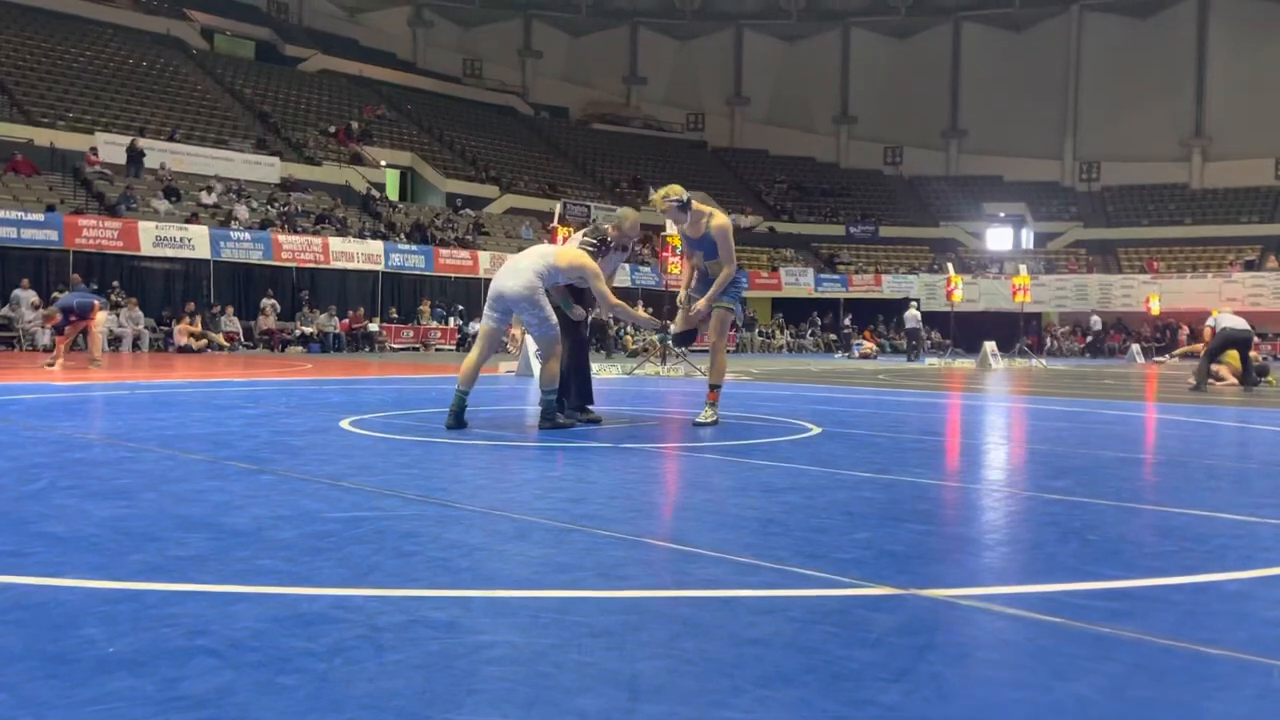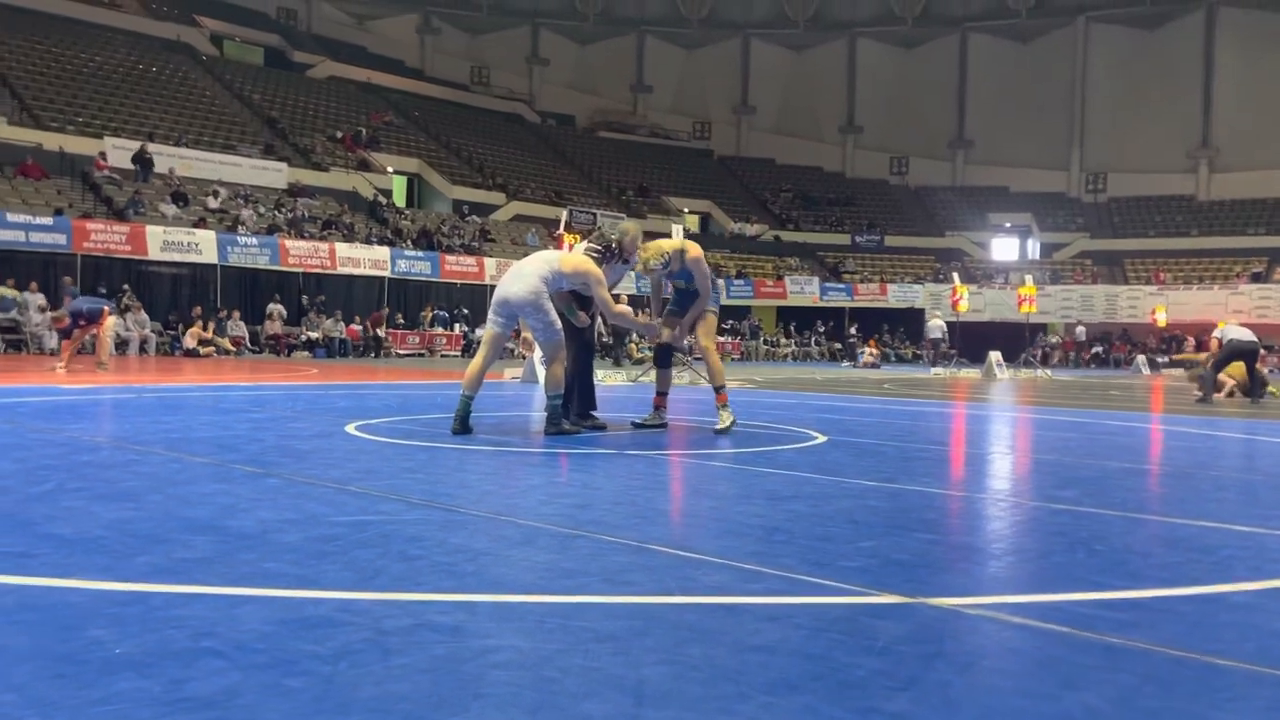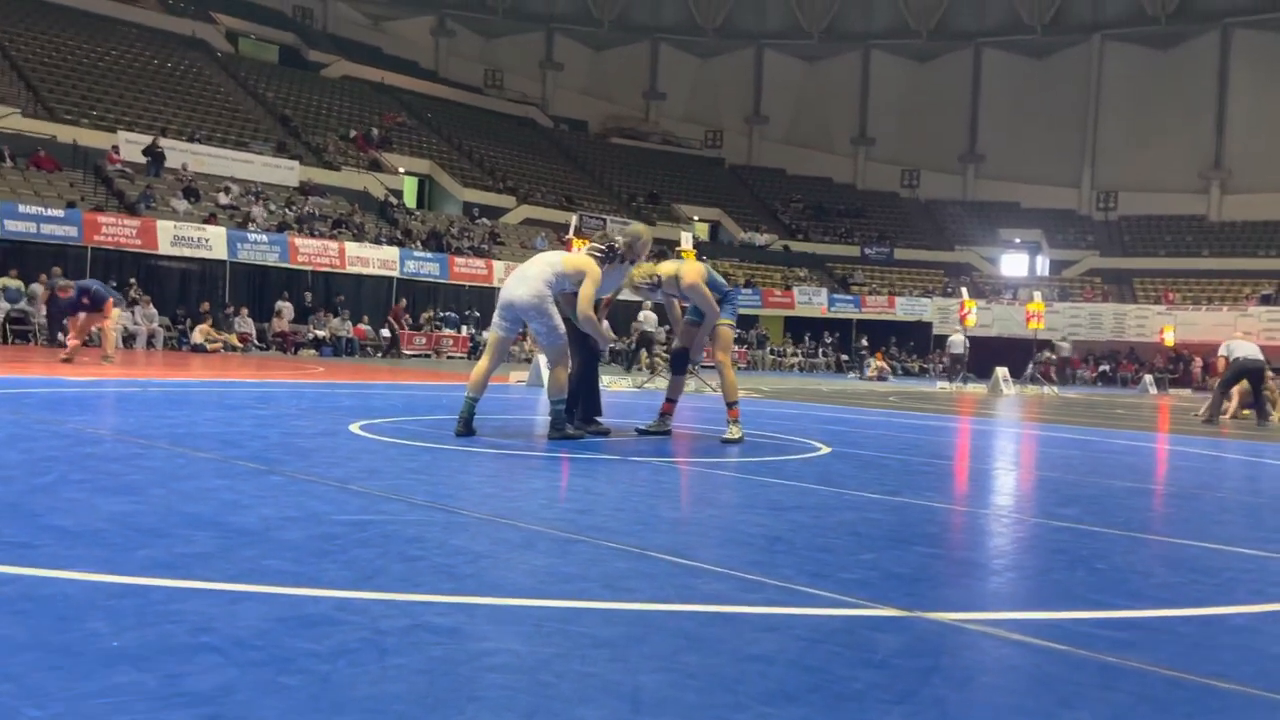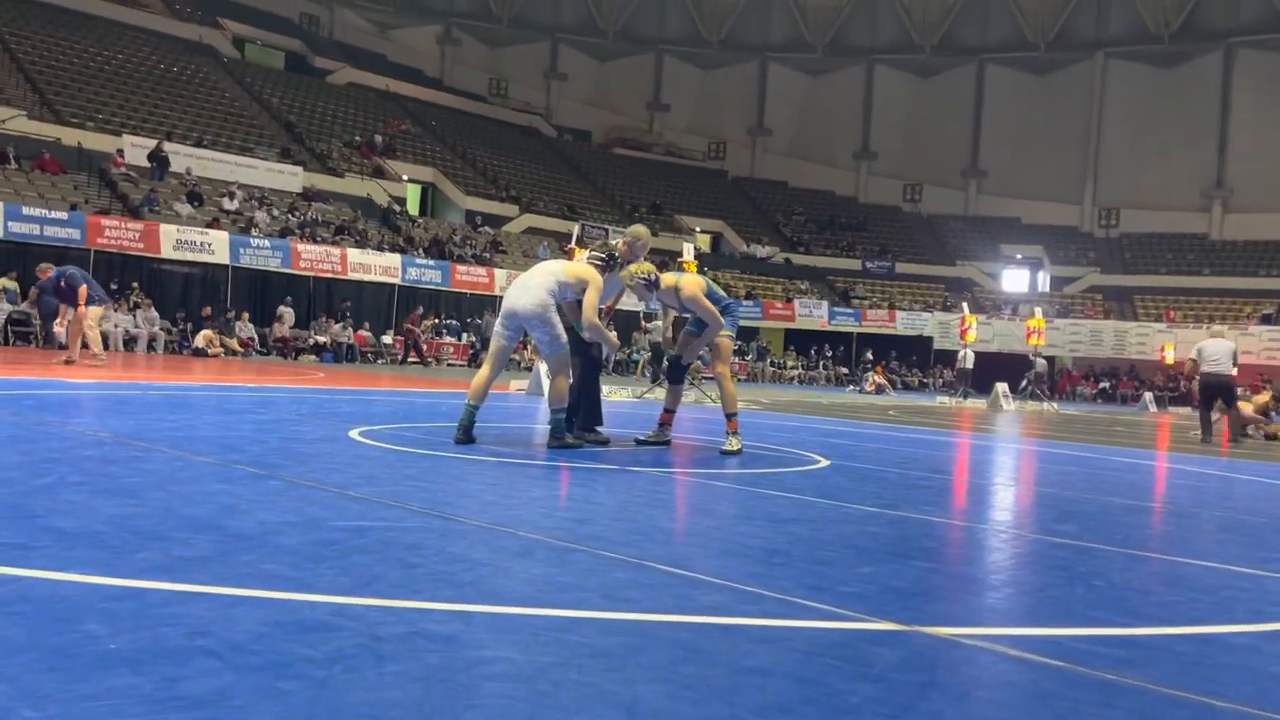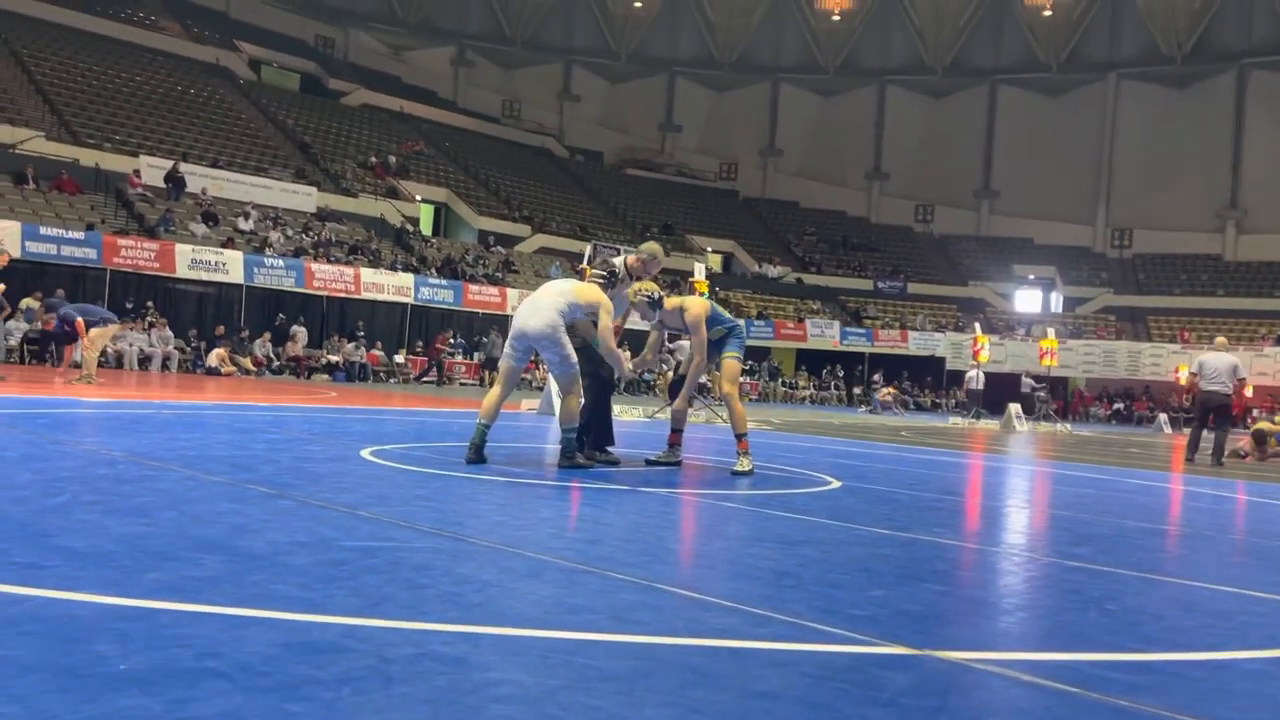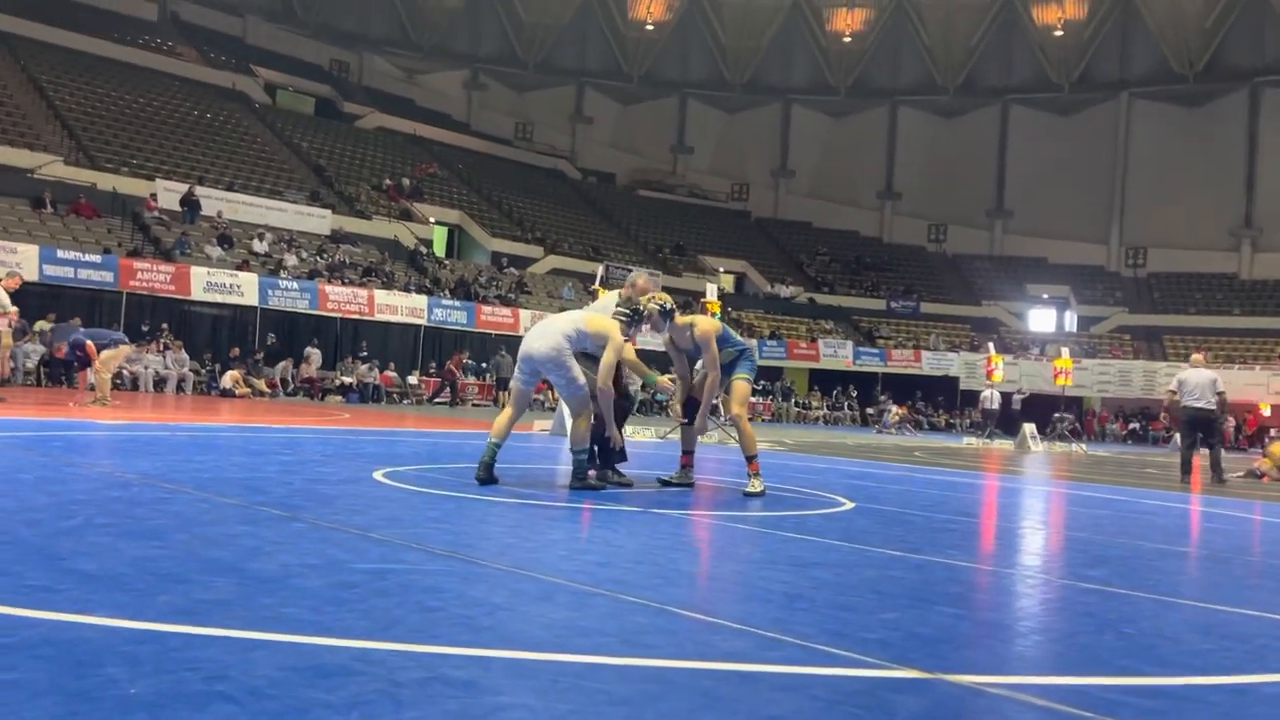
dt=0.7s
person 1, frame 1
left shoulder: (624, 246)
right shoulder: (585, 240)
right wrist: (570, 307)
left hip: (581, 291)
right hip: (558, 288)
left knee: (578, 344)
right knee: (575, 343)
left ankle: (557, 400)
right ankle: (576, 404)
person 1, frame 2
left shoulder: (631, 257)
right shoulder: (589, 251)
left wrist: (595, 305)
right wrist: (574, 313)
left hip: (587, 298)
right hip: (566, 296)
left knee: (584, 350)
right knee: (580, 350)
left ankle: (563, 406)
right ankle: (580, 411)
person 1, frame 3
left shoulder: (636, 258)
right shoulder: (598, 252)
left wrist: (604, 307)
right wrist: (580, 321)
left knee: (590, 355)
right knee: (585, 355)
left ankle: (567, 410)
right ankle: (585, 416)
person 1, frame 4
left shoulder: (635, 262)
right shoulder: (597, 256)
left wrist: (606, 314)
left hip: (591, 310)
right hip: (570, 308)
left knee: (593, 364)
right knee: (586, 363)
left ankle: (569, 419)
right ankle: (584, 425)
person 1, frame 5
left shoulder: (639, 277)
right shoulder: (608, 272)
left wrist: (617, 330)
right wrist: (598, 343)
right hip: (582, 328)
left knee: (605, 383)
right knee: (599, 381)
left ankle: (581, 439)
right ankle: (595, 445)
person 1, frame 6
left shoulder: (629, 305)
right shoulder: (611, 307)
left hip: (600, 357)
right hip: (583, 357)
left knee: (625, 401)
right knee: (607, 404)
left ankle: (592, 450)
right ankle: (606, 466)
person 2, frame 1
left shoulder: (718, 223)
right shoulder: (683, 225)
left elbow: (730, 267)
left wrist: (707, 300)
right wrist: (684, 288)
left hip: (726, 283)
right hip: (703, 281)
left knee: (716, 343)
right knee: (679, 336)
left ankle: (712, 407)
right ankle: (728, 319)
person 2, frame 2
left shoulder: (691, 255)
right shoulder: (650, 257)
left elbow: (705, 293)
right elbow: (656, 288)
left wrist: (683, 325)
right wrist: (655, 319)
left hip: (703, 295)
right hip: (680, 295)
left knee: (705, 346)
right knee: (662, 348)
left ankle: (724, 410)
right ankle: (659, 412)
person 2, frame 3
left shoulder: (687, 281)
right shoulder: (657, 278)
left elbow: (713, 312)
right elbow: (670, 303)
left wrist: (698, 343)
right wrist: (680, 335)
left hip: (723, 302)
right hip: (700, 303)
left knee: (721, 360)
right knee: (678, 357)
left ankle: (734, 424)
right ankle: (664, 419)
person 2, frame 4
left shoulder: (687, 291)
right shoulder: (659, 289)
left elbow: (717, 323)
left wrist: (695, 349)
right wrist: (666, 330)
left hip: (723, 313)
right hip: (701, 315)
left knee: (720, 371)
right knee: (675, 368)
left ankle: (734, 435)
right ankle: (663, 430)
person 2, frame 5
left shoulder: (691, 311)
right shoulder: (660, 319)
left elbow: (700, 359)
right elbow: (649, 356)
left wrist: (684, 397)
left hip: (730, 335)
right hip: (709, 338)
left knee: (728, 392)
right knee: (677, 386)
left ankle: (744, 456)
right ankle: (674, 450)
person 2, frame 6
left shoulder: (701, 328)
right shoulder: (670, 340)
left elbow: (713, 375)
right elbow: (684, 378)
left wrist: (703, 415)
right wrist: (677, 403)
left hip: (741, 358)
right hip: (719, 363)
left knee: (736, 414)
right knee: (687, 410)
left ankle: (755, 477)
right ankle: (686, 472)
person 3, frame 1
left shoulder: (560, 252)
right shoulder: (587, 263)
right elbow: (612, 305)
right wrist: (641, 318)
left hip: (500, 281)
right hip: (524, 287)
left knee: (481, 350)
right knee: (552, 352)
left ankle: (455, 413)
right ankle: (548, 415)
person 3, frame 2
left shoulder: (564, 258)
right shoulder: (592, 270)
right elbow: (613, 314)
right wrist: (642, 325)
left hip: (505, 286)
right hip: (529, 292)
left knee: (485, 355)
right knee: (556, 357)
left ankle: (461, 418)
right ankle: (554, 421)
person 3, frame 3
left shoulder: (565, 257)
right shoulder: (593, 269)
right elbow: (584, 315)
right wrist: (602, 337)
left hip: (509, 288)
right hip: (534, 295)
left knee: (490, 358)
right knee: (560, 361)
left ankle: (465, 419)
right ankle: (558, 425)
person 3, frame 4
left shoulder: (567, 266)
right shoulder: (595, 278)
right elbow: (590, 322)
right wrist: (610, 343)
left hip: (512, 297)
right hip: (537, 304)
left knee: (491, 366)
right knee: (561, 370)
left ankle: (464, 427)
right ankle: (557, 434)
person 3, frame 5
left shoulder: (566, 283)
right shoulder: (603, 300)
right elbow: (608, 348)
right wrist: (624, 371)
left hip: (521, 319)
right hip: (546, 325)
left knee: (501, 387)
right knee: (571, 390)
left ankle: (475, 447)
right ankle: (568, 454)
person 3, frame 6
left shoulder: (597, 320)
right shoulder: (615, 337)
right elbow: (603, 385)
right wrist: (611, 425)
left hip: (529, 342)
right hip: (552, 349)
left knee: (514, 408)
right knee: (582, 412)
left ankle: (485, 466)
right ankle: (580, 475)
